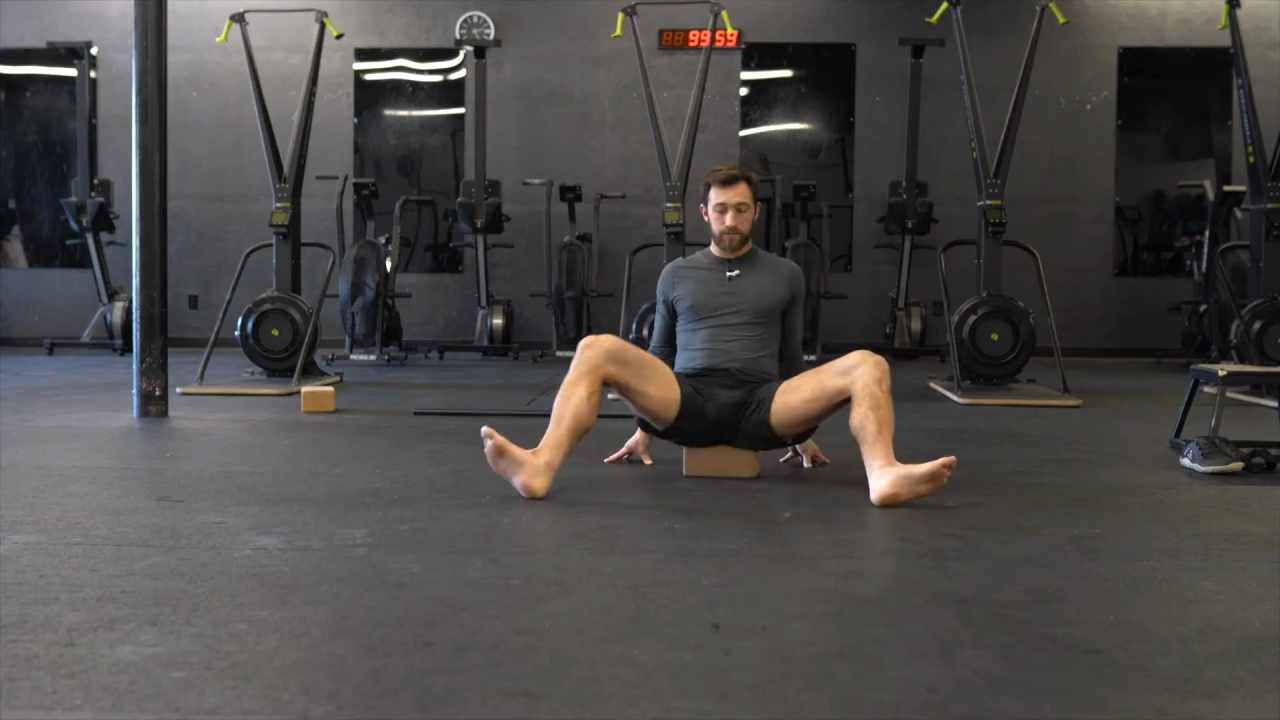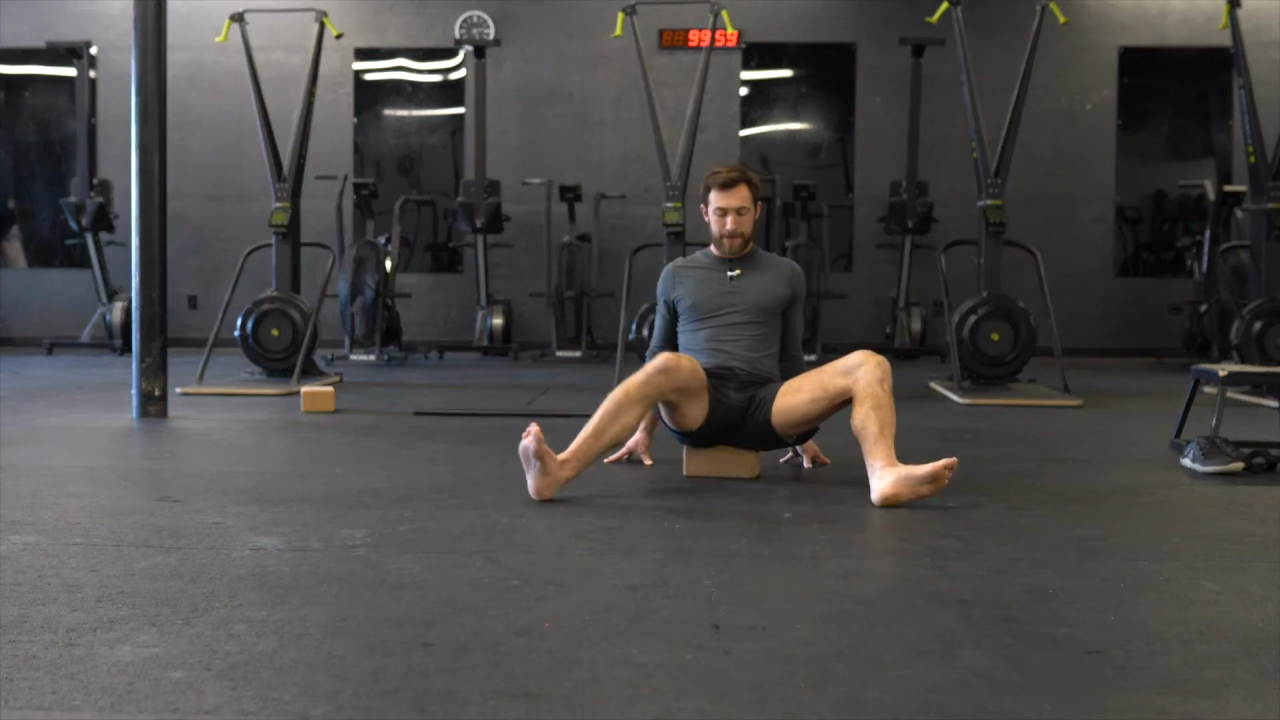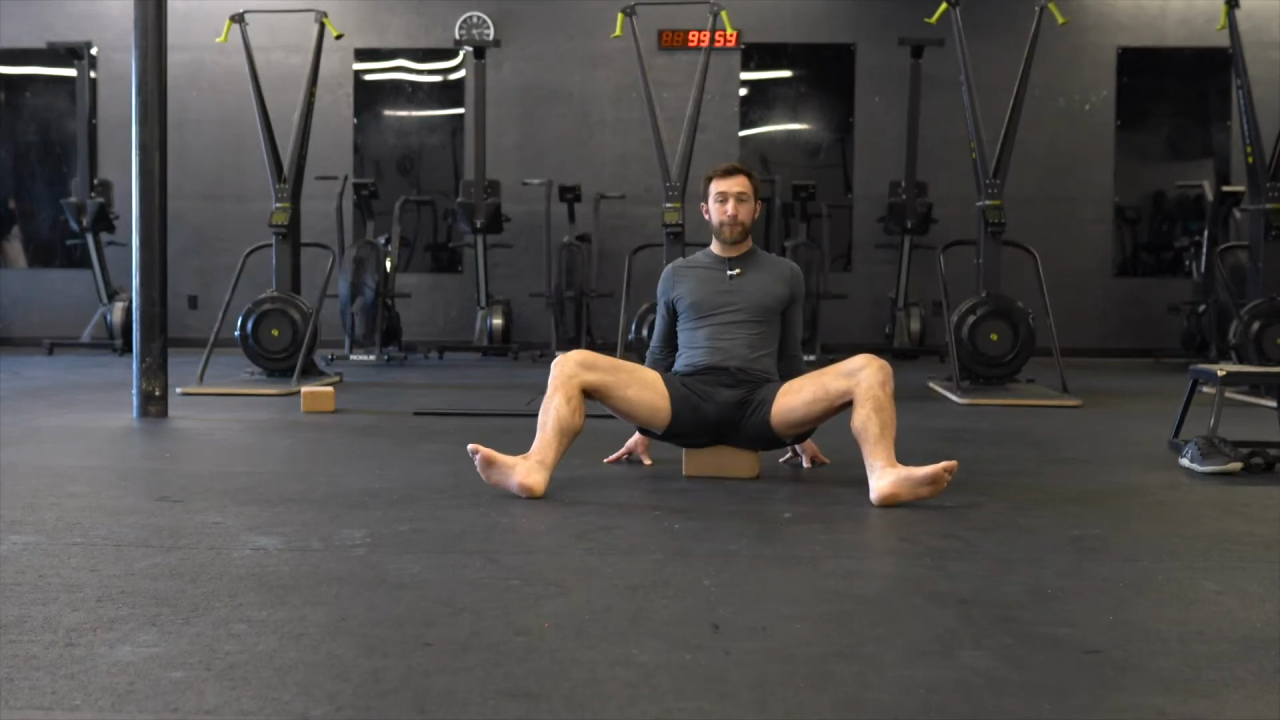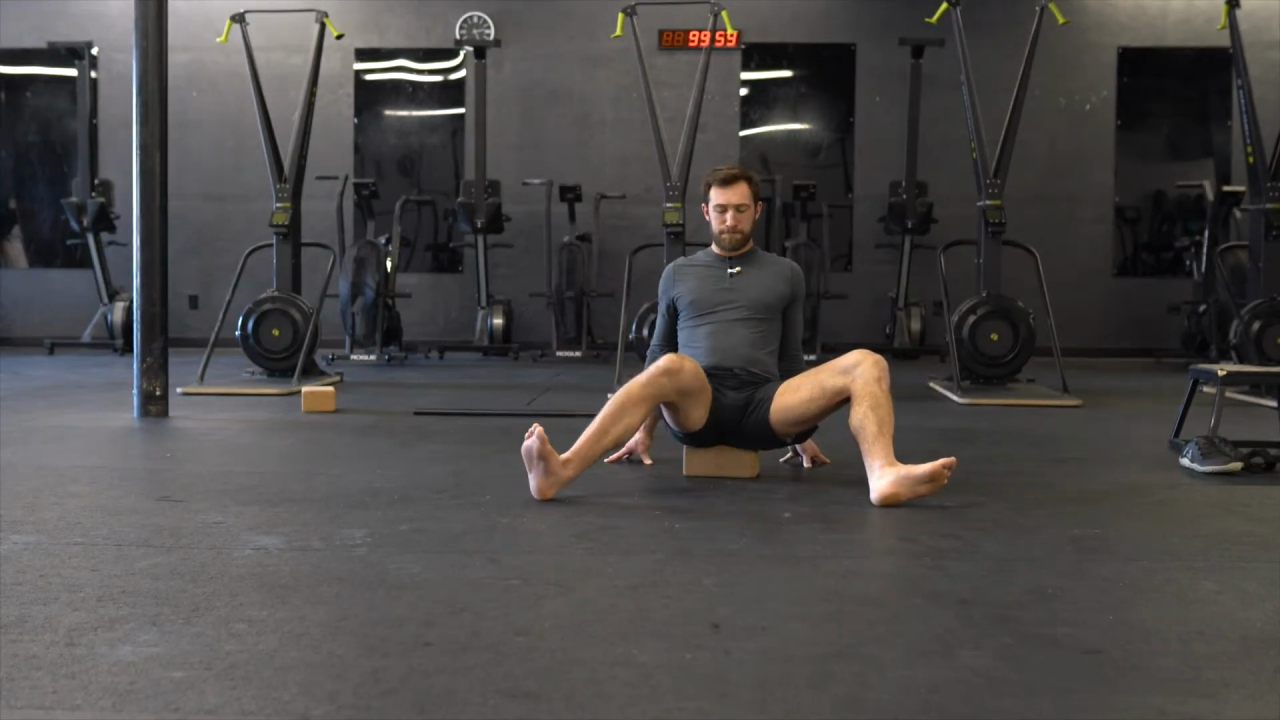
dt=1s
person 1, frame 1
left shoulder: (785, 275)
right shoulder: (676, 275)
left elbow: (791, 358)
right elbow: (661, 356)
left wrist: (801, 430)
right wrist: (645, 427)
left hip: (758, 407)
right hip: (689, 404)
left knee: (868, 365)
right knee: (597, 348)
left ankle: (884, 475)
right ankle: (542, 466)
person 1, frame 2
left shoulder: (785, 275)
right shoulder: (677, 275)
right elbow: (664, 357)
left wrist: (802, 431)
right wrist: (644, 428)
left hip: (763, 407)
right hip: (694, 409)
left knee: (868, 366)
right knee: (669, 366)
left ankle: (884, 476)
right ankle: (561, 471)
person 1, frame 3
left shoulder: (785, 274)
right shoulder: (677, 274)
left elbow: (789, 357)
right elbow: (661, 354)
left wrist: (801, 429)
right wrist: (642, 426)
left hip: (759, 404)
right hip: (688, 400)
left knee: (871, 370)
right knee: (571, 366)
left ankle: (884, 476)
right ankle: (535, 469)
person 1, frame 4
left shoulder: (785, 274)
right shoulder: (678, 273)
right elbow: (660, 352)
left wrist: (801, 428)
right wrist: (644, 427)
left hip: (761, 405)
right hip: (695, 407)
left knee: (867, 365)
right knee: (674, 367)
left ankle: (884, 474)
right ankle: (562, 470)
